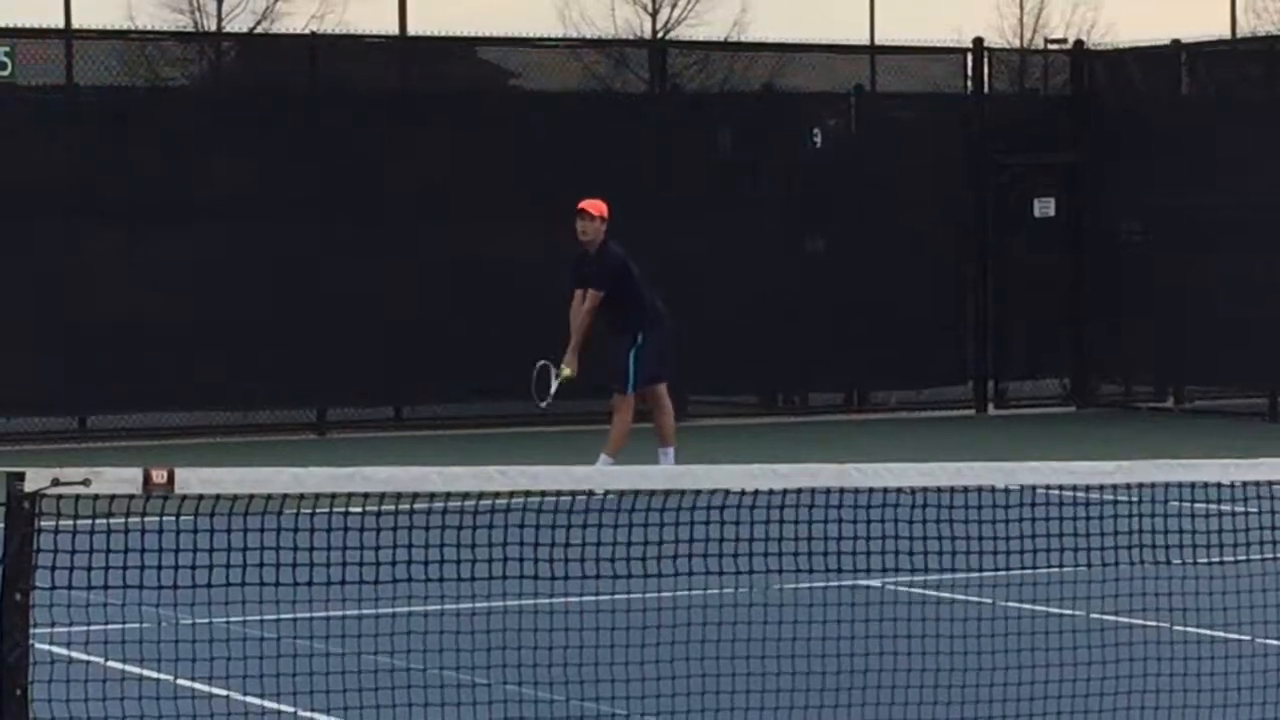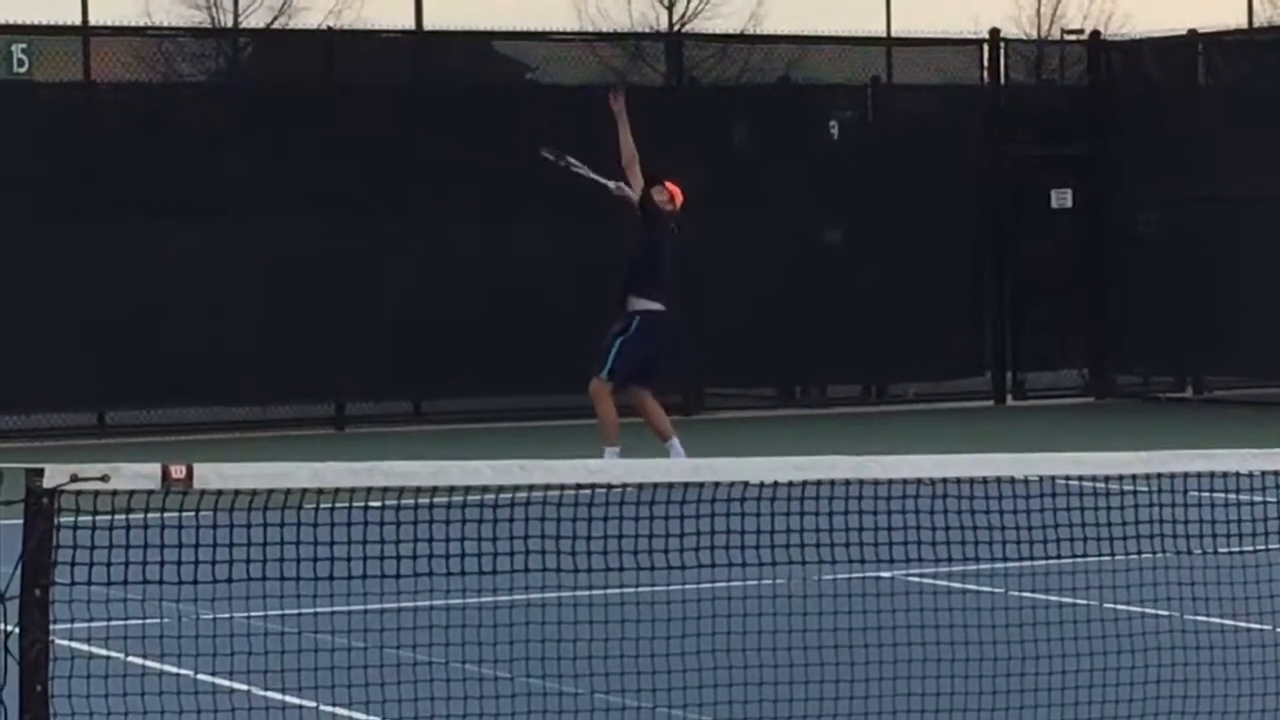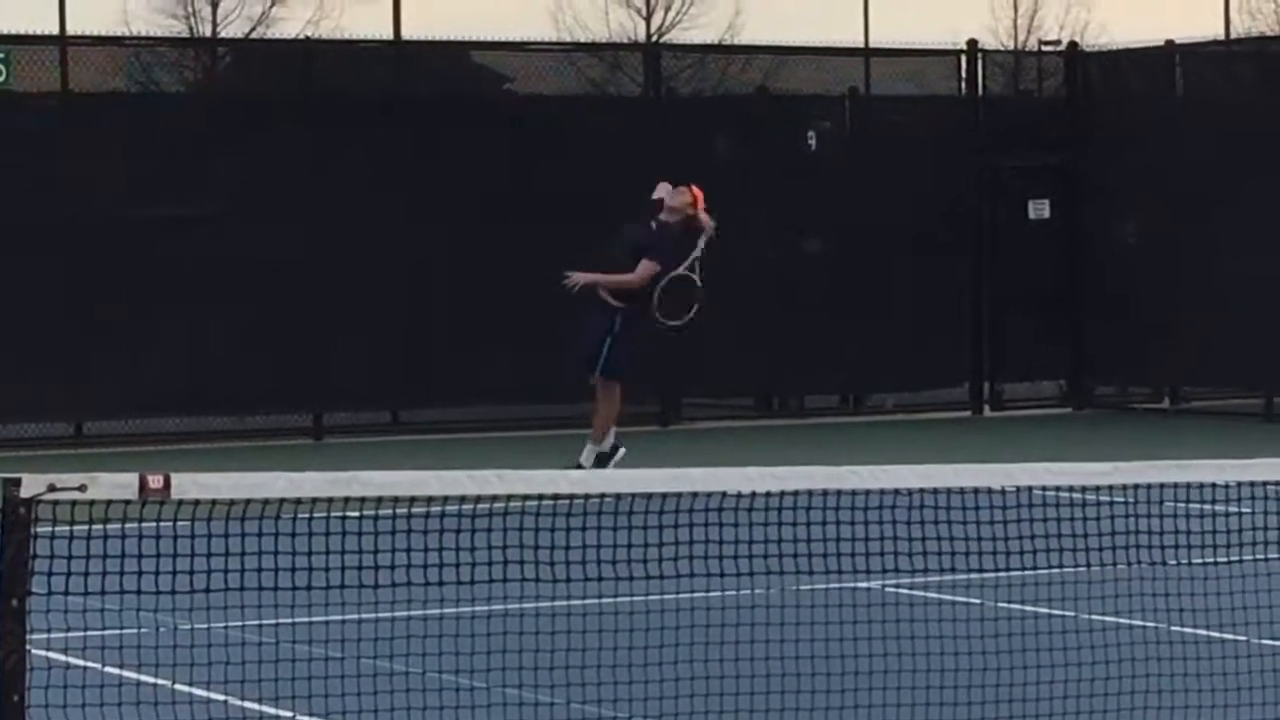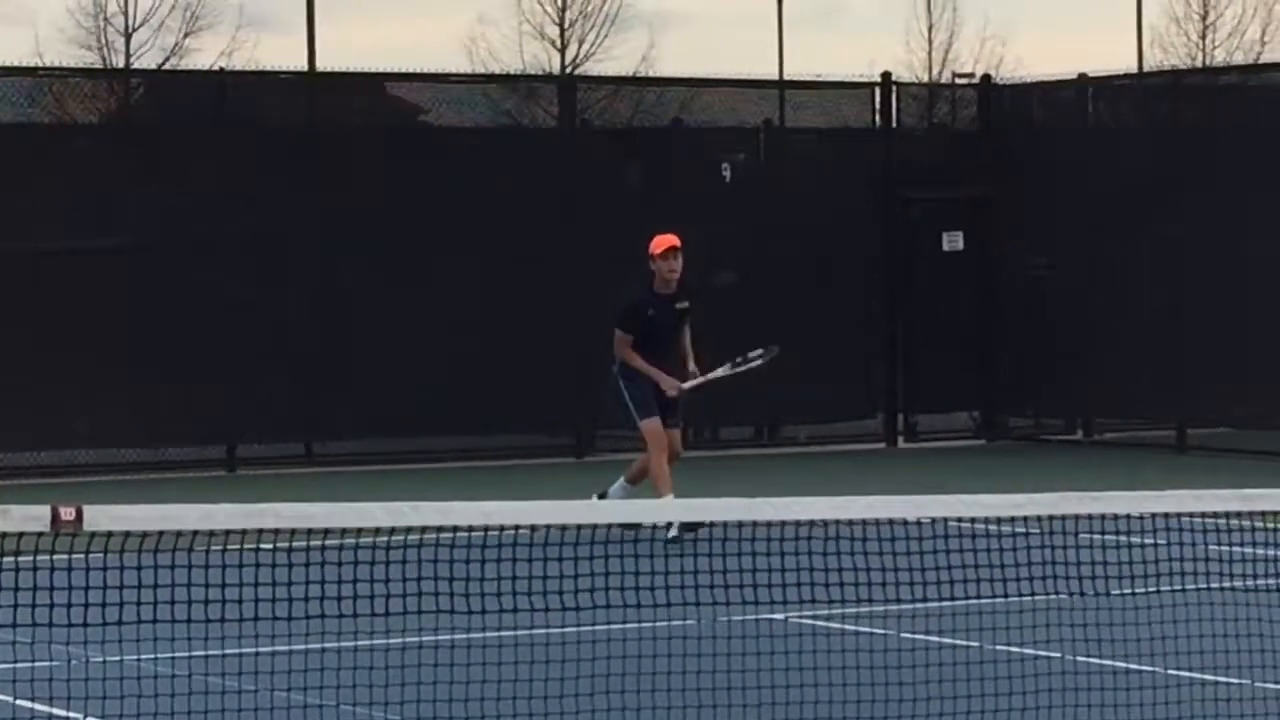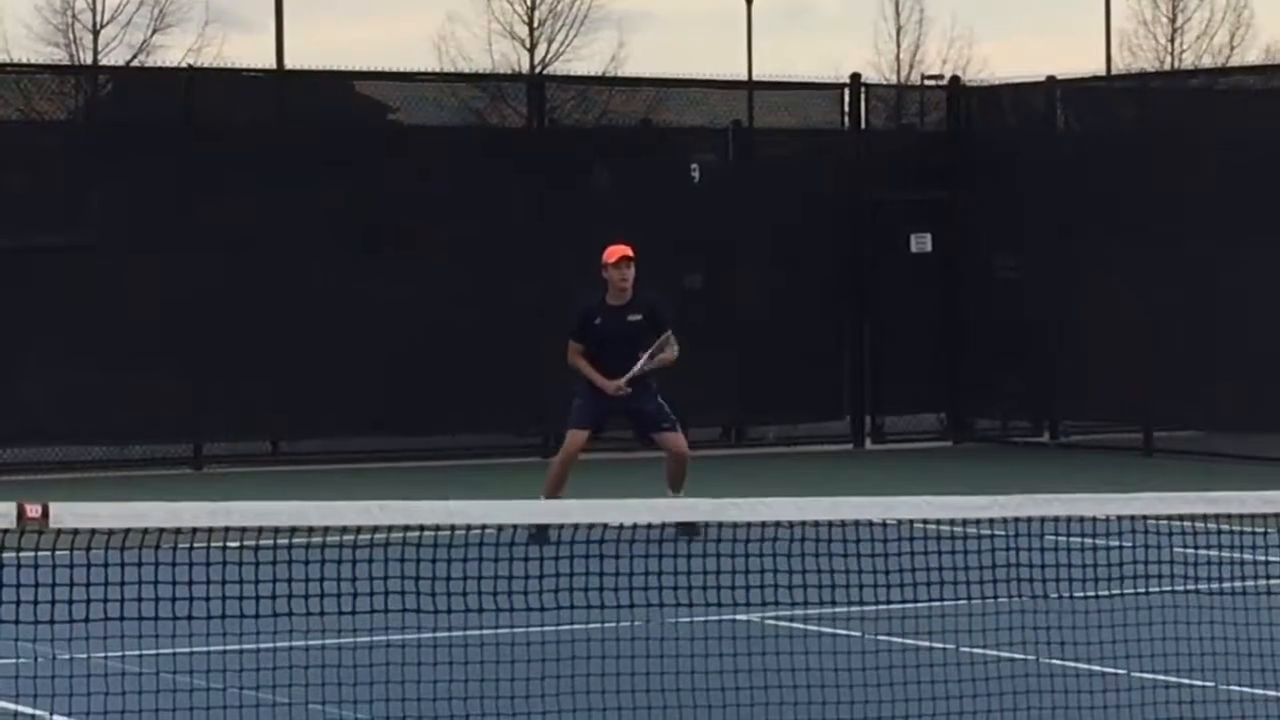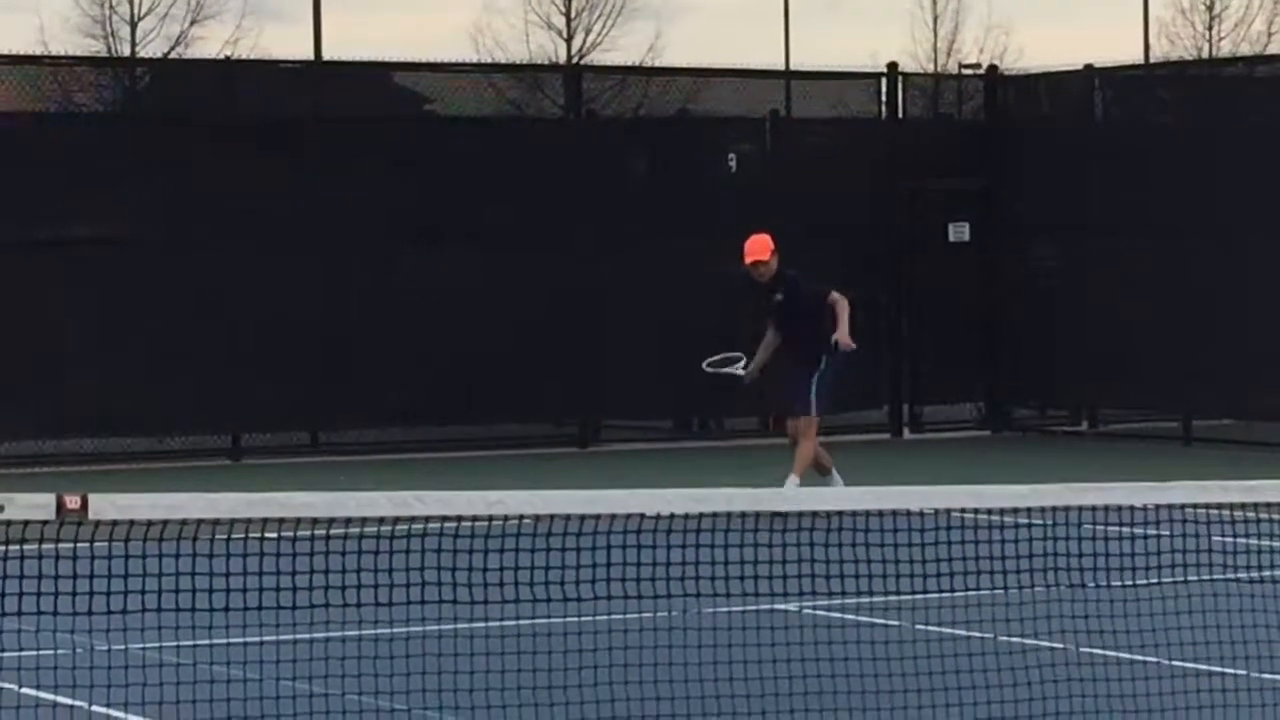
dt=0.7s
person 1, frame 1
left shoulder: (609, 258)
right shoulder: (583, 261)
left elbow: (589, 308)
right elbow: (577, 305)
left wrist: (572, 351)
right wrist: (573, 354)
left hip: (644, 329)
right hip: (634, 329)
left knee: (623, 400)
right knee: (656, 393)
left ankle: (602, 469)
right ankle: (668, 464)
person 1, frame 2
left shoulder: (656, 221)
right shoulder: (659, 227)
left elbow: (630, 167)
left wrist: (621, 117)
right wrist: (628, 194)
left hip: (642, 319)
right hip: (650, 319)
left knee: (600, 388)
right knee: (638, 394)
left ankle: (611, 462)
right ankle: (679, 458)
person 1, frame 3
left shoulder: (670, 239)
right shoulder: (661, 224)
left elbow: (637, 280)
right elbow: (663, 189)
left wrist: (592, 278)
left hip: (619, 312)
right hip: (606, 307)
left knee: (606, 385)
right knee: (605, 384)
left ankle: (590, 457)
right ankle: (609, 445)
person 1, frame 4
left shoulder: (683, 294)
right shoulder: (637, 301)
right elbow: (621, 350)
left wrist: (689, 361)
right wrist: (658, 377)
left hip: (667, 378)
right hip: (636, 375)
left knee: (672, 450)
right knee: (656, 443)
left ankle: (612, 496)
right ankle: (672, 517)
person 1, frame 5
left shoulder: (649, 309)
right shoulder: (589, 312)
left elbow: (672, 350)
right elbow: (574, 356)
left wrist: (653, 362)
right wrist: (602, 382)
left hip: (639, 390)
right hip: (596, 390)
left knee: (678, 449)
right knee: (570, 449)
person 1, frame 6
left shoulder: (794, 283)
right shoulder: (771, 291)
left elbow: (840, 301)
left wrist: (842, 330)
right wrist: (756, 364)
left hip: (815, 358)
right hip: (799, 360)
left knee: (807, 431)
right knee: (796, 433)
right ankle: (838, 489)
